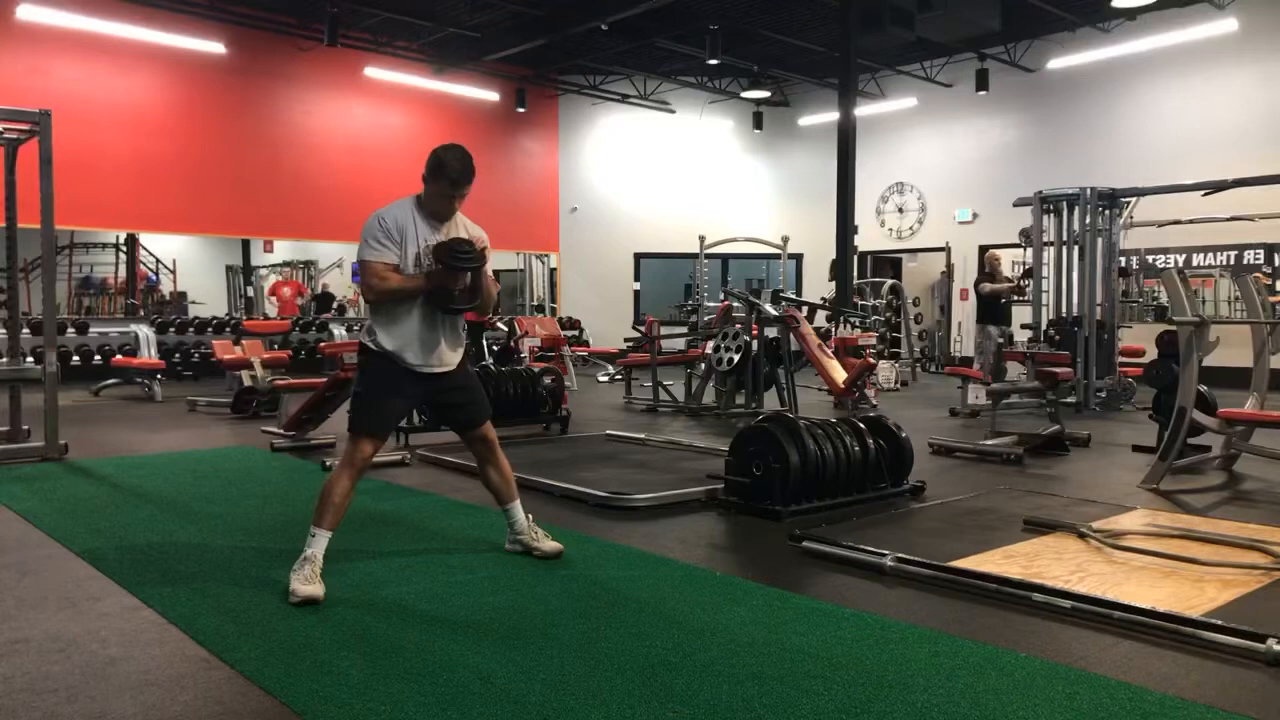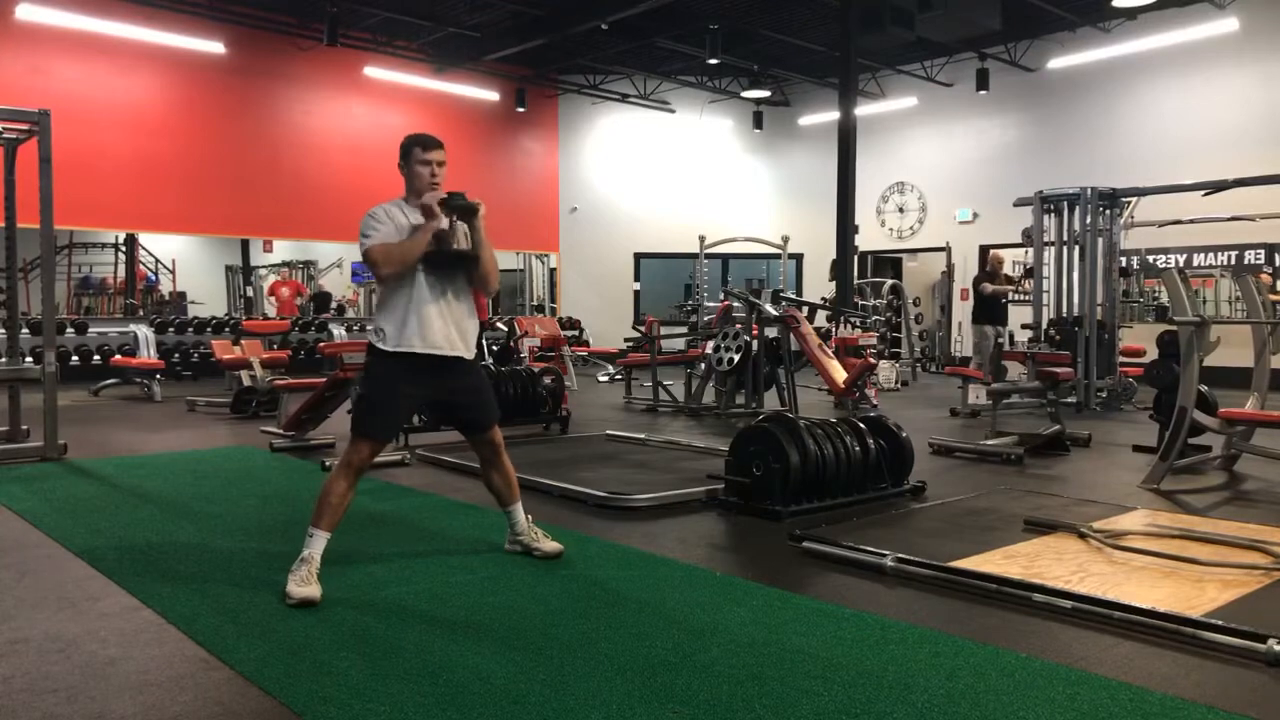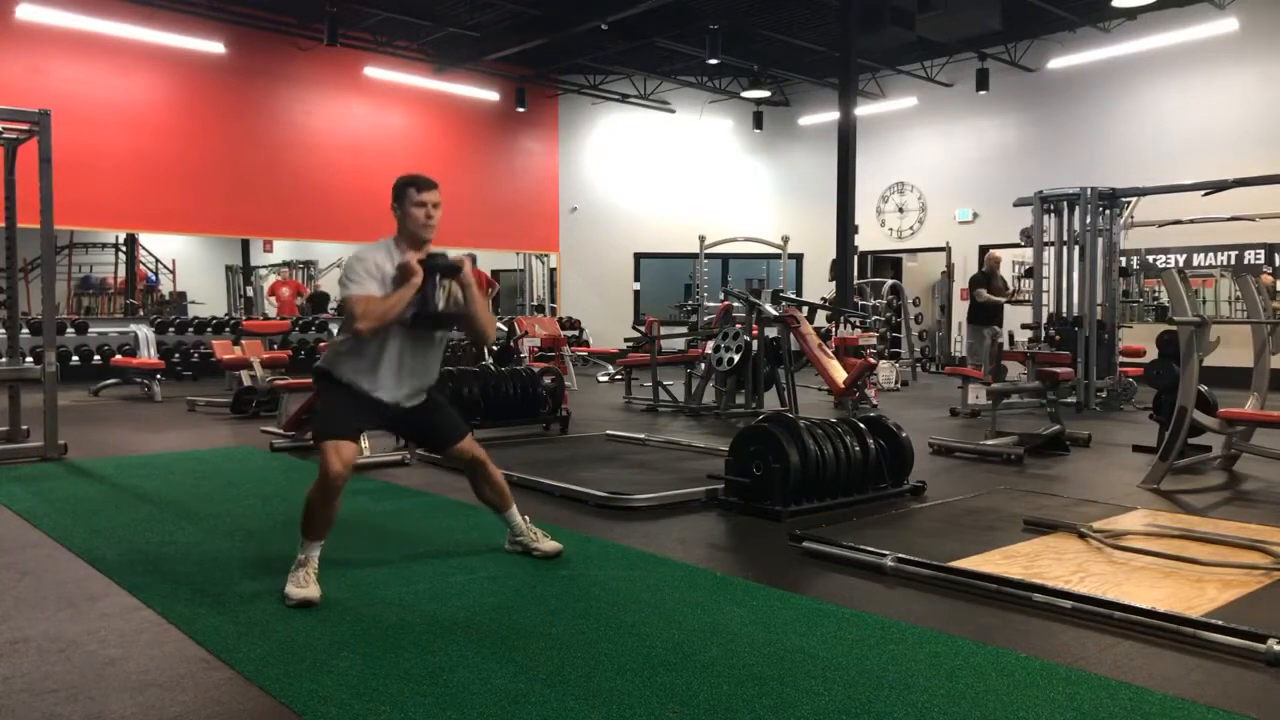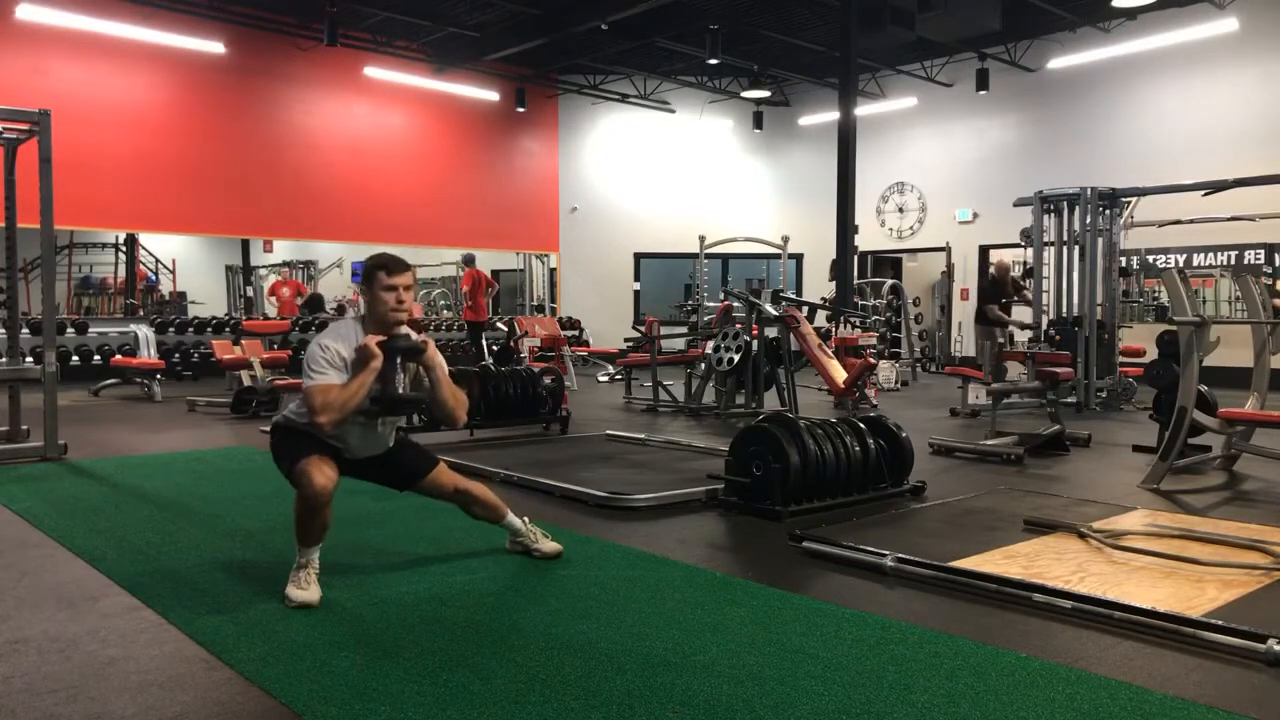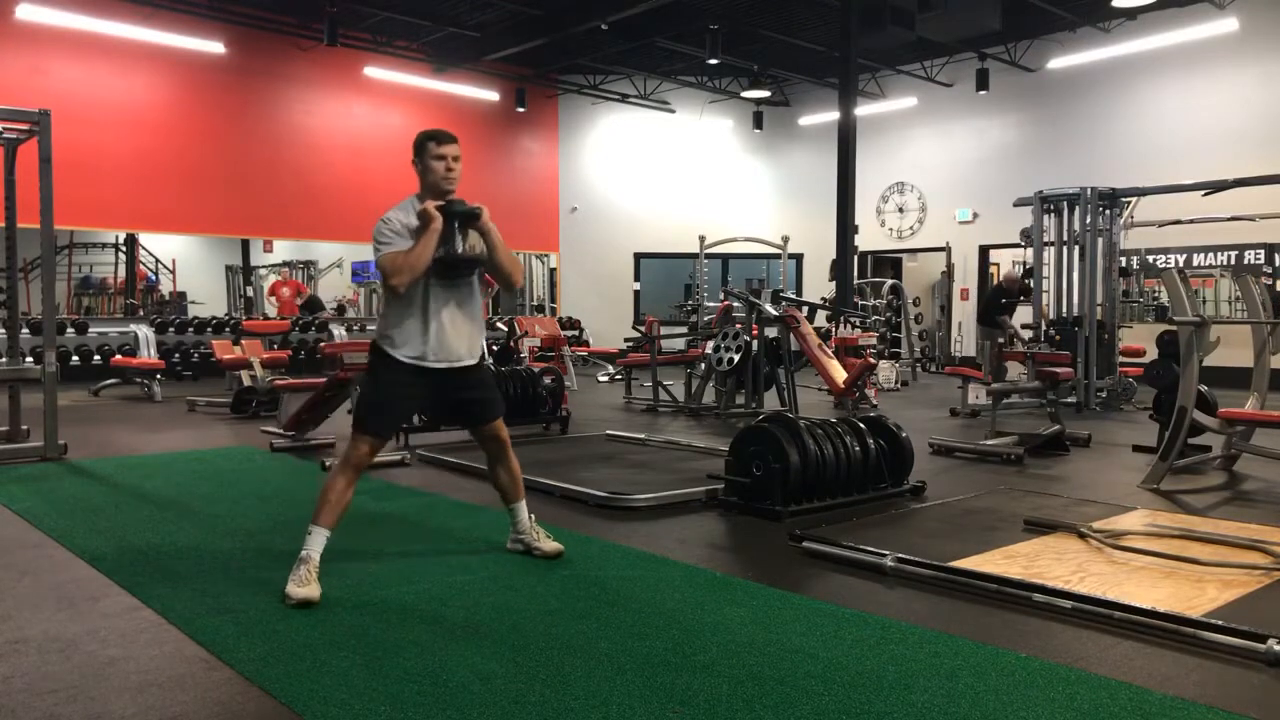
dt=1s
person 1, frame 1
left shoulder: (471, 232)
right shoulder: (388, 220)
left elbow: (484, 307)
right elbow: (374, 288)
left wrist: (480, 268)
right wrist: (436, 278)
left hip: (446, 360)
right hip: (390, 359)
left knee: (486, 441)
right knee: (357, 455)
left ankle: (521, 530)
right ankle: (311, 558)
person 1, frame 2
left shoulder: (460, 222)
right shoulder: (382, 217)
left elbow: (488, 286)
right elbow: (386, 267)
left wrist: (477, 229)
right wrist: (429, 224)
left hip: (458, 356)
right hip: (398, 358)
left knee: (491, 444)
right knee: (358, 456)
left ankle: (520, 531)
right ankle: (309, 558)
person 1, frame 3
right shoulder: (369, 261)
left elbow: (486, 336)
right elbow: (360, 324)
left wrist: (468, 284)
right wrist: (410, 283)
left hip: (412, 392)
right hip: (349, 385)
left knee: (474, 457)
right knee: (335, 469)
left ankle: (520, 531)
right ankle: (306, 561)
person 1, frame 4
left shoulder: (418, 347)
right shoulder: (332, 344)
left elbow: (456, 418)
right elbow: (324, 418)
left wrist: (433, 367)
right wrist: (371, 366)
left hip: (376, 442)
right hip: (306, 435)
left knee: (457, 486)
right knee: (319, 483)
left ankle: (521, 531)
right ankle: (306, 564)
person 1, frame 5
left shoulder: (474, 221)
right shoulder: (396, 221)
left elbow: (514, 281)
right elbow: (397, 280)
left wrist: (488, 231)
right wrist: (432, 229)
left hip: (463, 359)
right hip: (403, 360)
left knee: (499, 441)
right knee: (358, 455)
left ankle: (522, 530)
right ankle: (309, 558)
